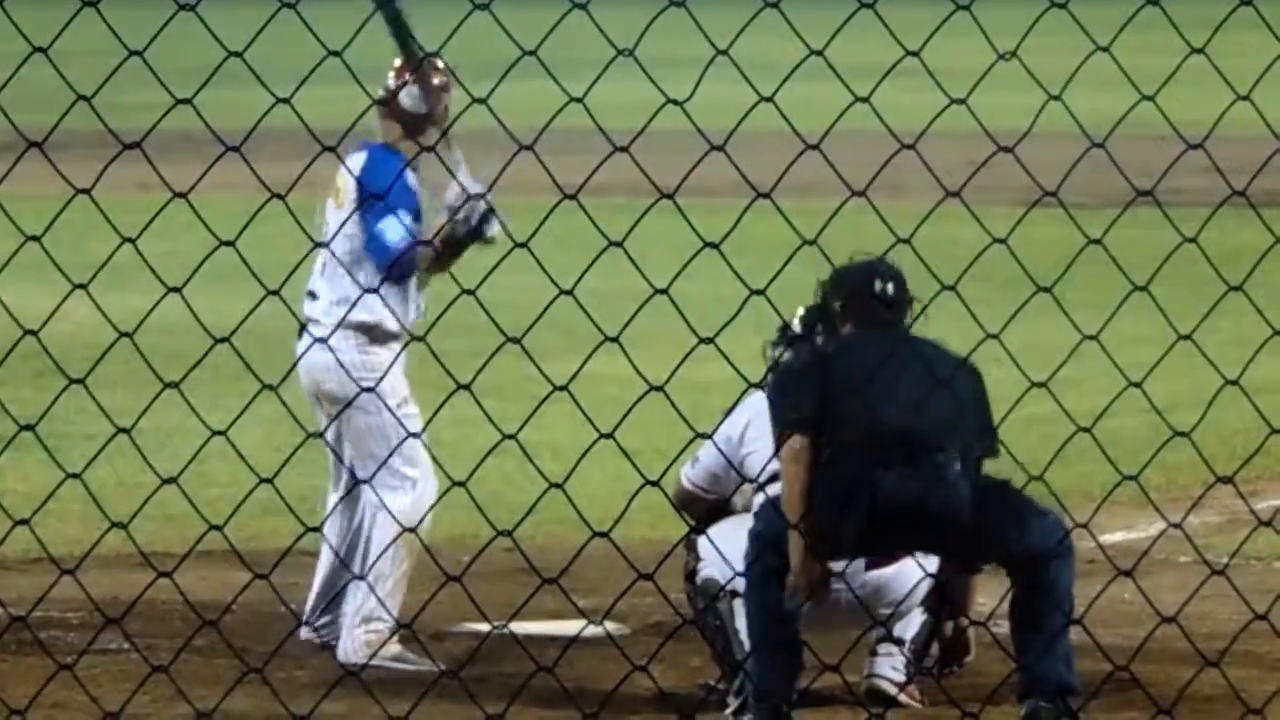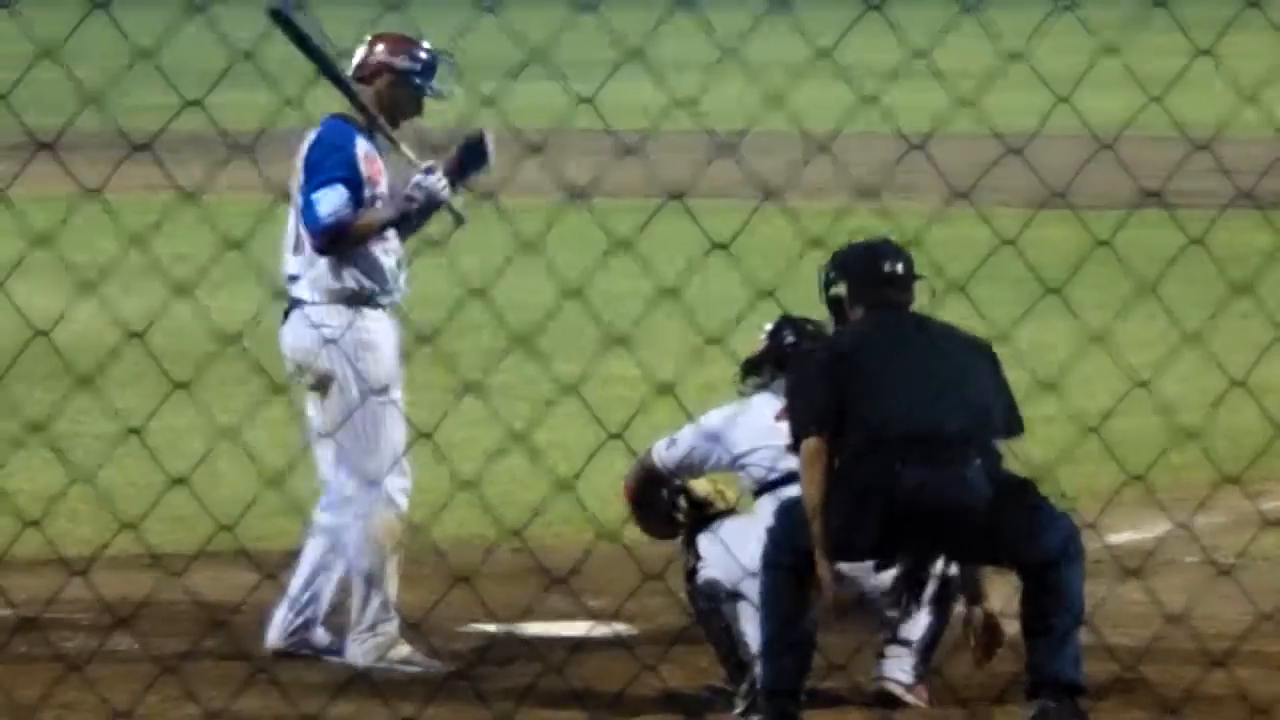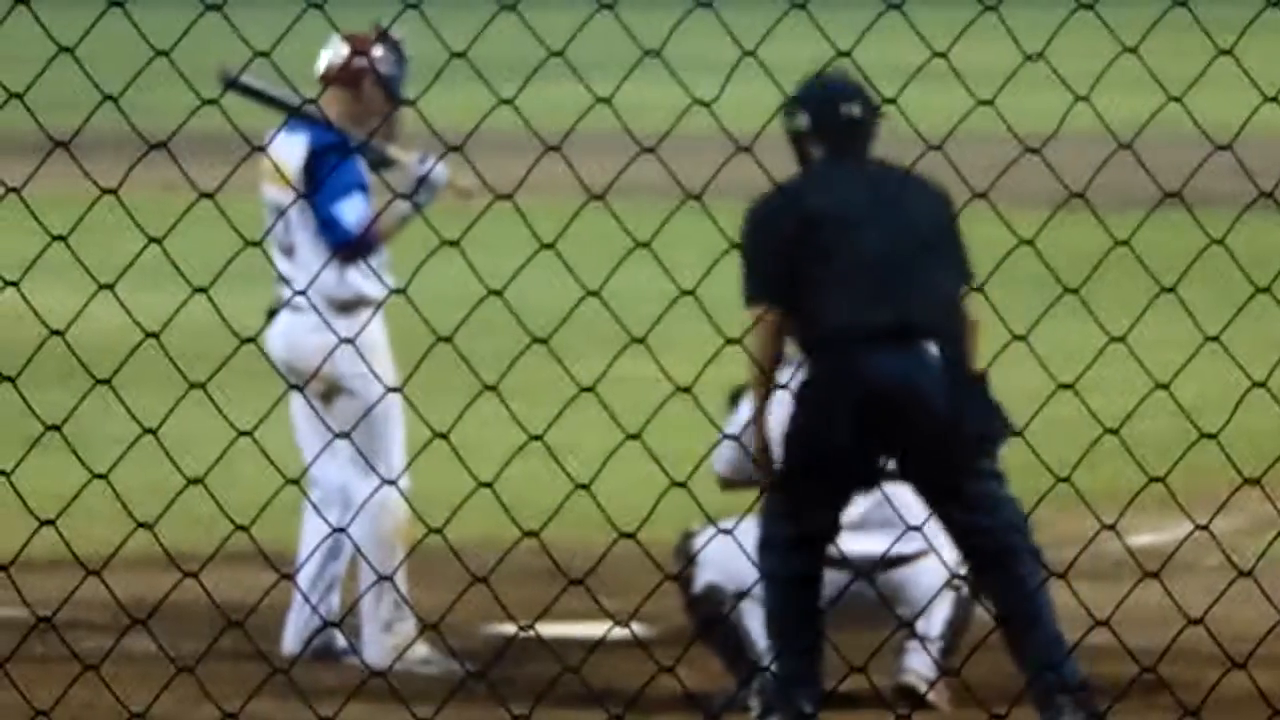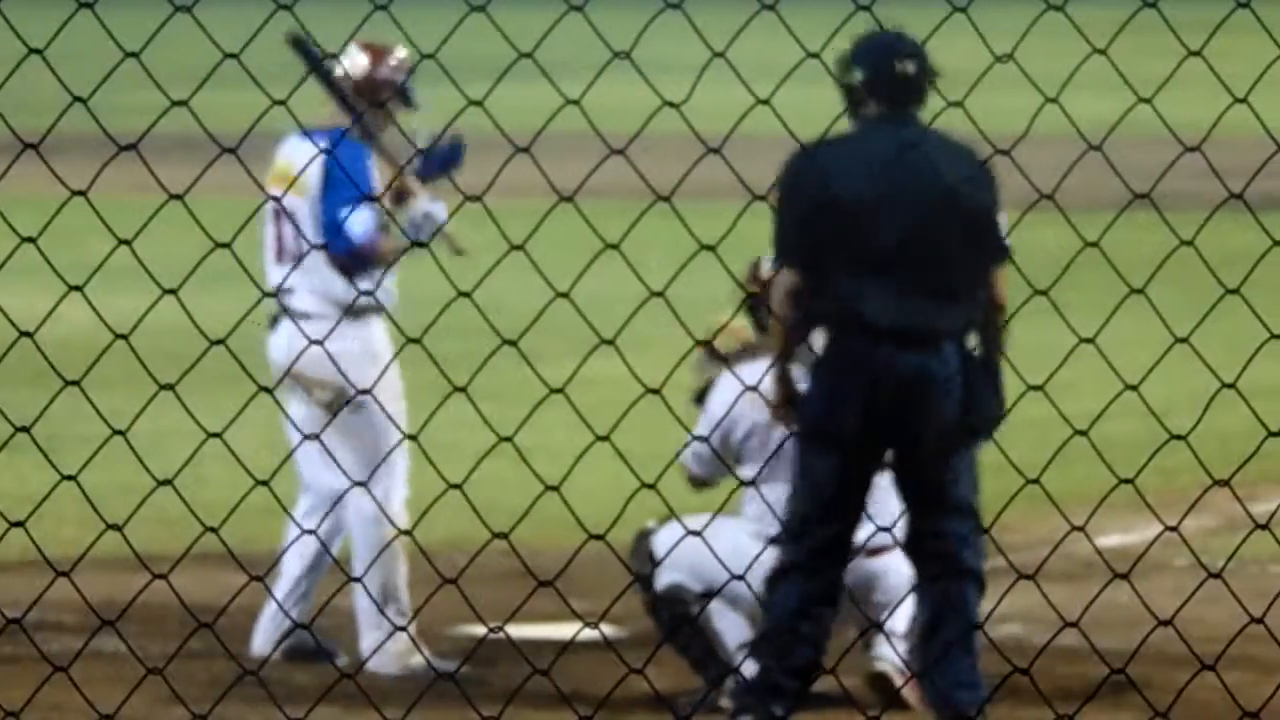
dt=0.7s
person 1, frame 1
left shoulder: (372, 162)
right shoulder: (386, 170)
left elbow: (417, 260)
right elbow: (399, 262)
left wrist: (461, 230)
right wrist: (454, 225)
left hip: (330, 346)
right hip: (358, 351)
left knee: (360, 484)
right knee: (408, 487)
left ankle: (328, 616)
right ankle: (369, 635)
person 1, frame 2
left shoulder: (363, 145)
right shoulder: (338, 140)
left elbow: (379, 233)
right elbow: (327, 233)
left wrist: (423, 198)
right wrist: (404, 204)
left hip: (345, 325)
right hip: (345, 326)
left knee: (347, 487)
right knee: (379, 483)
left ankle: (296, 623)
right ankle: (373, 637)
person 1, frame 3
left shoulder: (288, 138)
right shoulder: (329, 151)
left elbow: (375, 141)
right elbow: (356, 241)
left wrist: (387, 64)
right wrist: (415, 196)
left hip: (298, 328)
right hip: (341, 331)
left knee: (333, 485)
right knee: (379, 484)
left ankle: (311, 628)
right ankle: (389, 638)
person 1, frame 4
left shoulder: (296, 146)
right shoulder: (346, 152)
right elbow: (353, 251)
left wrist: (415, 177)
right wrist: (416, 228)
left hip: (294, 335)
right hip: (346, 338)
left knee: (325, 490)
right knee: (377, 489)
left ankle: (280, 627)
right ankle: (388, 642)
person 2, frame 1
left shoulder: (812, 365)
right shoulder: (955, 366)
left elbow: (796, 450)
left wrist: (800, 551)
left hip: (862, 501)
right hip: (951, 498)
left knee: (770, 535)
right knee: (1046, 542)
person 2, frame 2
left shoulder: (826, 356)
right shoulder: (970, 348)
left elbow: (815, 452)
left wrist: (823, 557)
left hip: (881, 497)
right hip: (970, 497)
left knee: (790, 537)
right knee: (1056, 543)
person 2, frame 3
left shoulder: (780, 208)
right shoulder: (926, 194)
left elbow: (769, 326)
right elbow: (962, 305)
left wrist: (760, 430)
right wrist: (963, 393)
left hip: (844, 380)
right hip: (934, 373)
left knee: (792, 537)
right knee: (994, 536)
person 2, frame 4
left shoulder: (817, 166)
right shoulder: (967, 168)
left elbow: (791, 286)
right elbow: (992, 293)
left wrist: (782, 376)
right wrist: (986, 379)
left hip: (854, 368)
right hip: (942, 368)
left knee: (812, 539)
right knee: (949, 542)
person 3, frame 1
left shoulder: (758, 405)
left elbow: (687, 499)
left wrist: (740, 499)
right hip: (889, 578)
left knee: (708, 549)
right ankle: (892, 667)
person 3, frame 2
left shoulder: (743, 414)
left elbow: (643, 477)
right hip: (886, 571)
left knee: (708, 546)
left ankle: (759, 679)
right ankle: (900, 671)
person 3, frame 3
left shoulder: (775, 384)
left elbow: (730, 473)
right hip: (904, 581)
left knee: (700, 552)
right knee: (958, 545)
right ankle: (924, 668)
person 3, frame 4
left shoulder: (744, 382)
left elbow: (698, 474)
right hip: (877, 572)
left knee: (655, 549)
left ankle: (746, 677)
right ankle: (895, 656)
